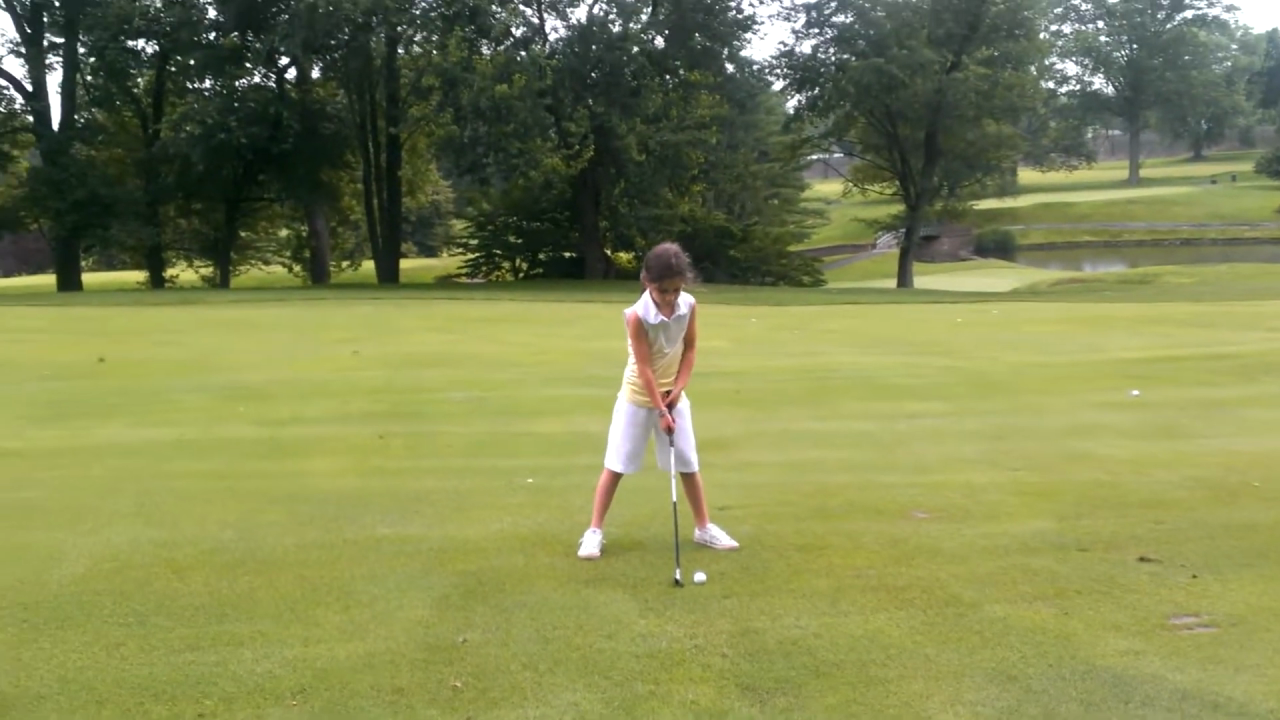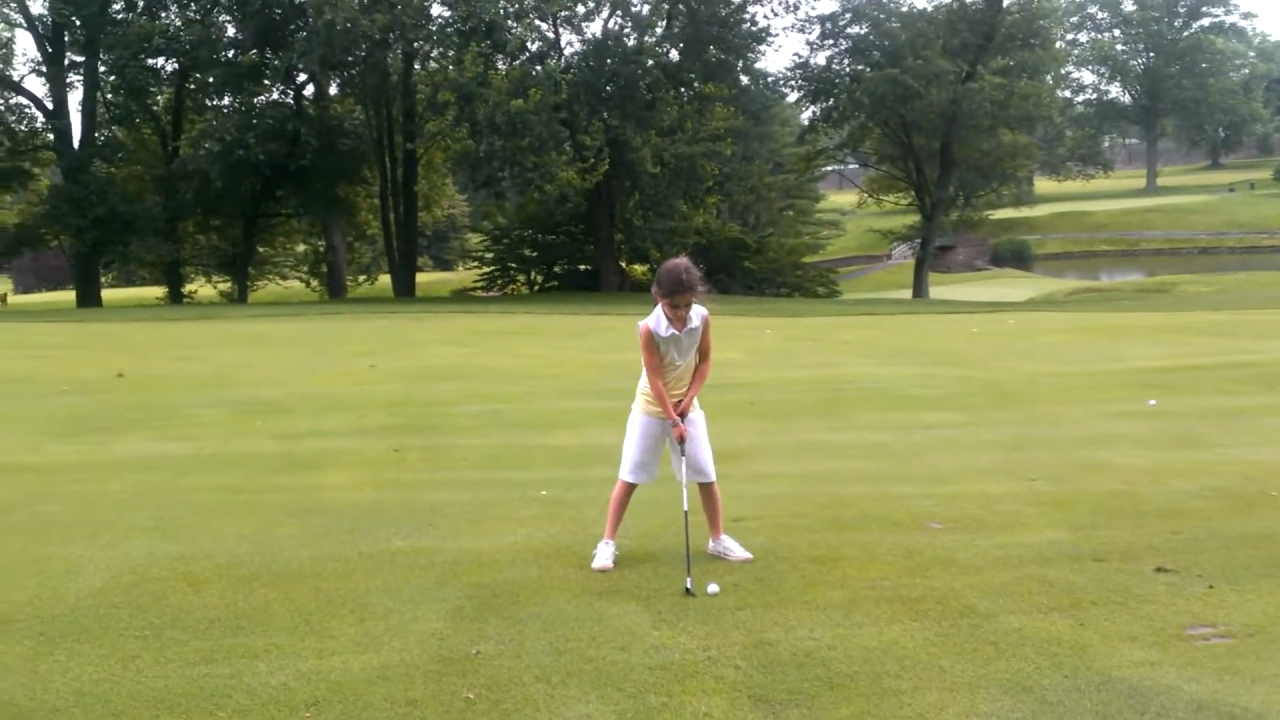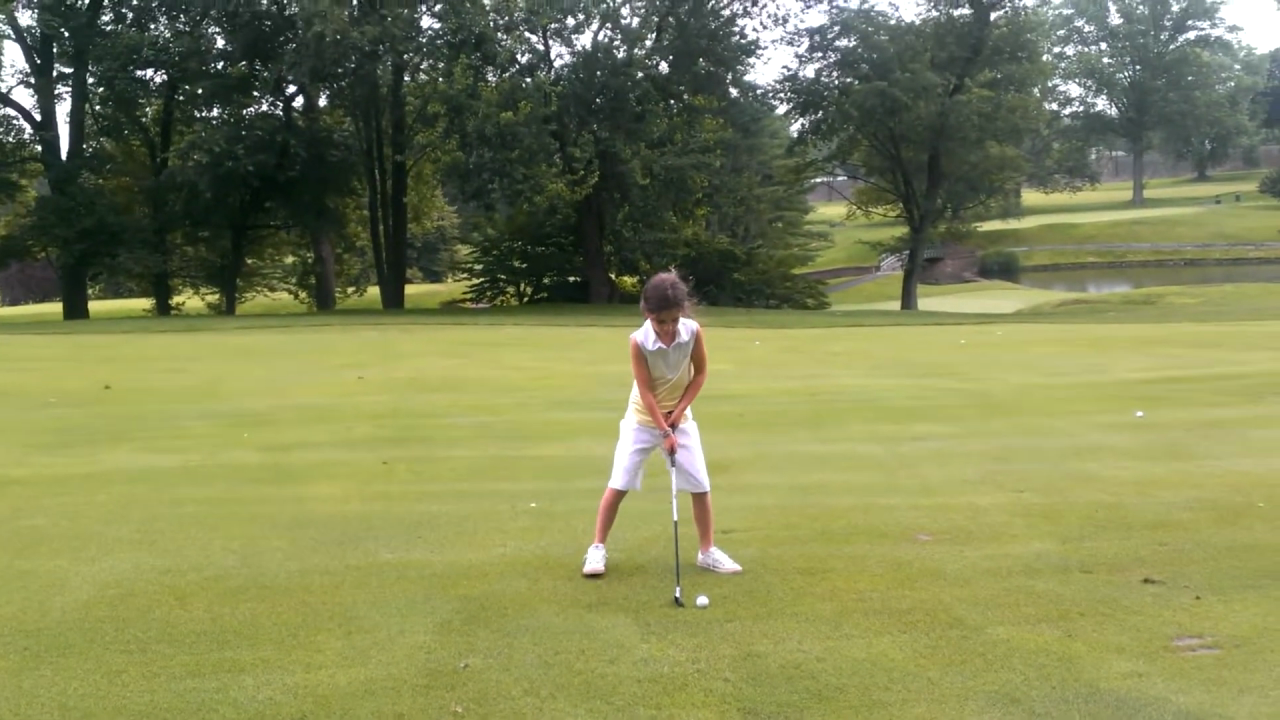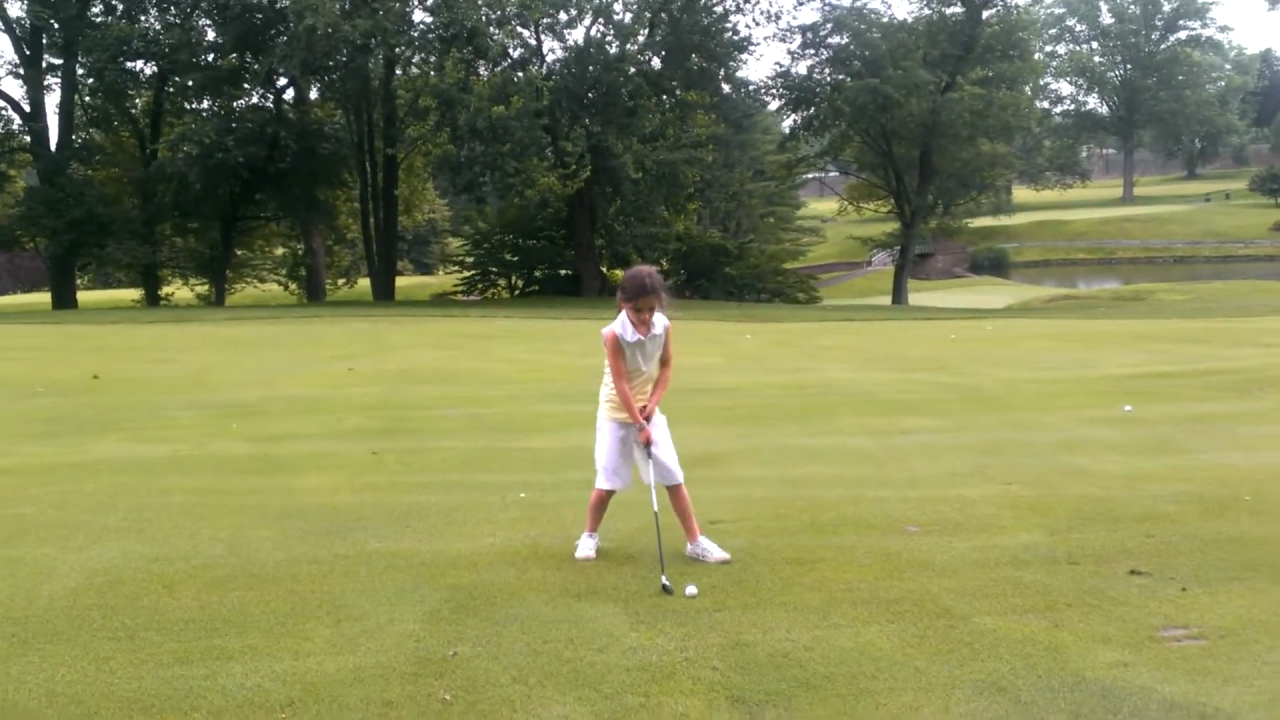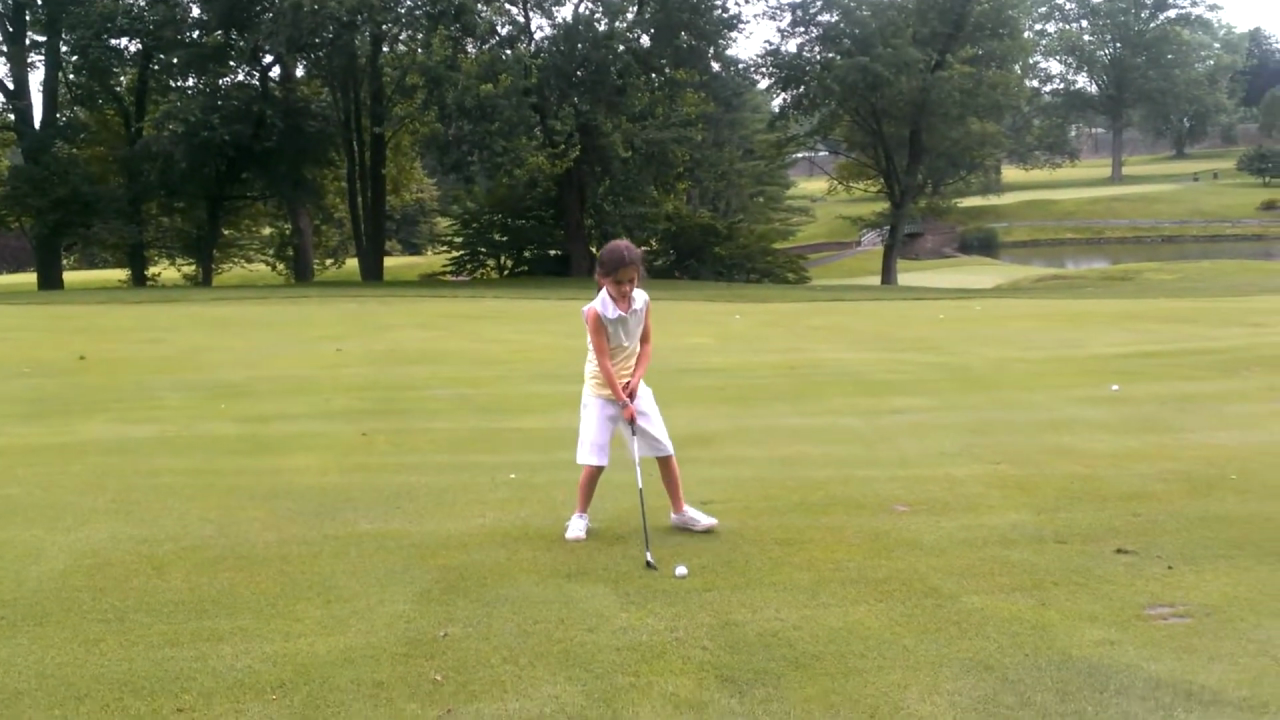
dt=0.2s
person 1, frame 1
left shoulder: (689, 306)
right shoulder: (637, 316)
left elbow: (689, 350)
right elbow: (644, 366)
left wrist: (677, 390)
right wrist: (659, 410)
left hip: (673, 396)
right hip: (637, 398)
left knee: (689, 464)
right knee: (616, 465)
left ankle: (704, 527)
right ankle: (595, 531)
person 1, frame 2
left shoulder: (702, 318)
right shoulder: (648, 328)
left elbow: (704, 361)
right elbow: (655, 378)
left wrist: (688, 399)
right wrist: (672, 420)
left hip: (687, 407)
right hip: (651, 409)
left knee: (706, 474)
right knee: (629, 476)
left ankle: (718, 539)
right ankle: (608, 543)
person 1, frame 3
left shoulder: (693, 332)
right shoulder: (638, 341)
left elbow: (700, 373)
right elbow: (646, 391)
left wrist: (679, 411)
right wrist: (663, 431)
left hip: (680, 418)
right hip: (642, 420)
left knee: (700, 485)
right knee: (618, 484)
left ankle: (707, 551)
right ankle: (597, 547)
person 1, frame 4
left shoulder: (662, 326)
right shoulder: (613, 334)
left elbow: (665, 367)
right elbow: (620, 384)
left wrist: (651, 405)
right wrist: (638, 424)
left hip: (649, 412)
right hip: (615, 415)
left knee: (674, 478)
right knee: (606, 484)
left ankle: (695, 541)
right ankle: (590, 536)
person 1, frame 5
left shoulder: (642, 301)
right shoulder: (595, 312)
left elbow: (646, 343)
right elbow: (603, 361)
left wrist: (636, 379)
right wrist: (621, 402)
left hip: (634, 388)
right hip: (602, 392)
left knee: (664, 449)
right knee: (594, 461)
left ankle: (680, 511)
right ankle: (580, 516)
